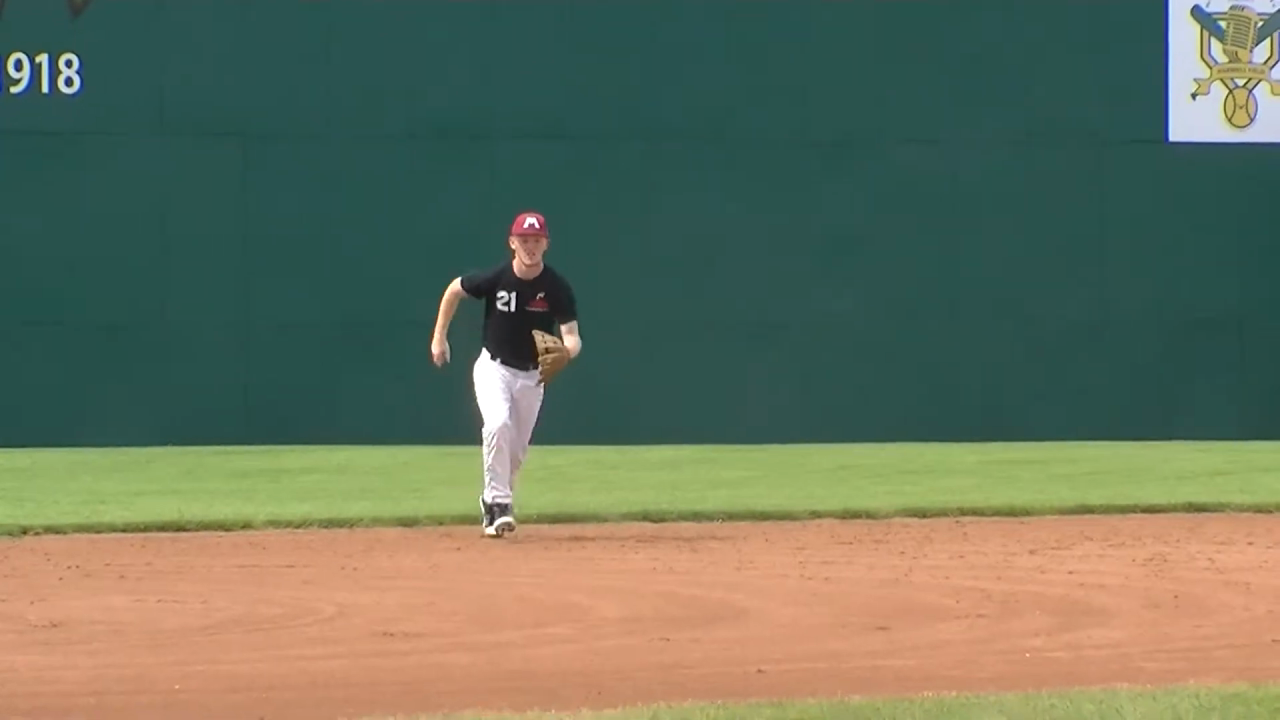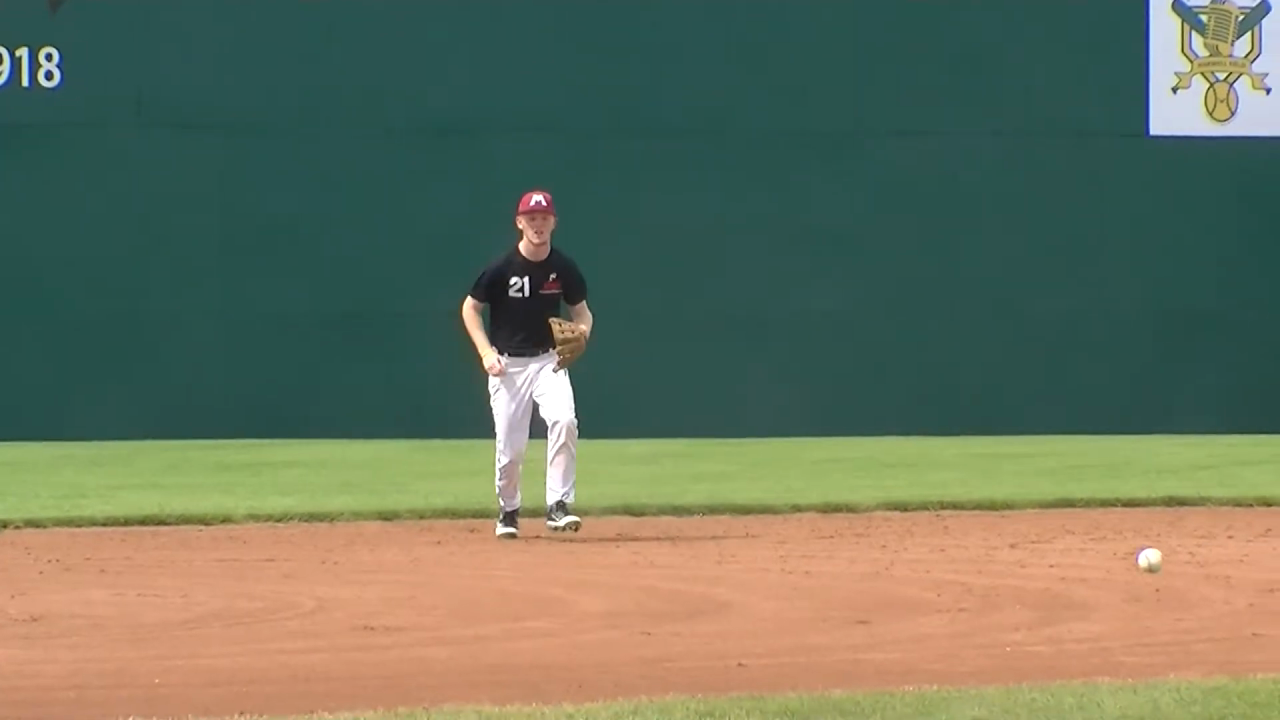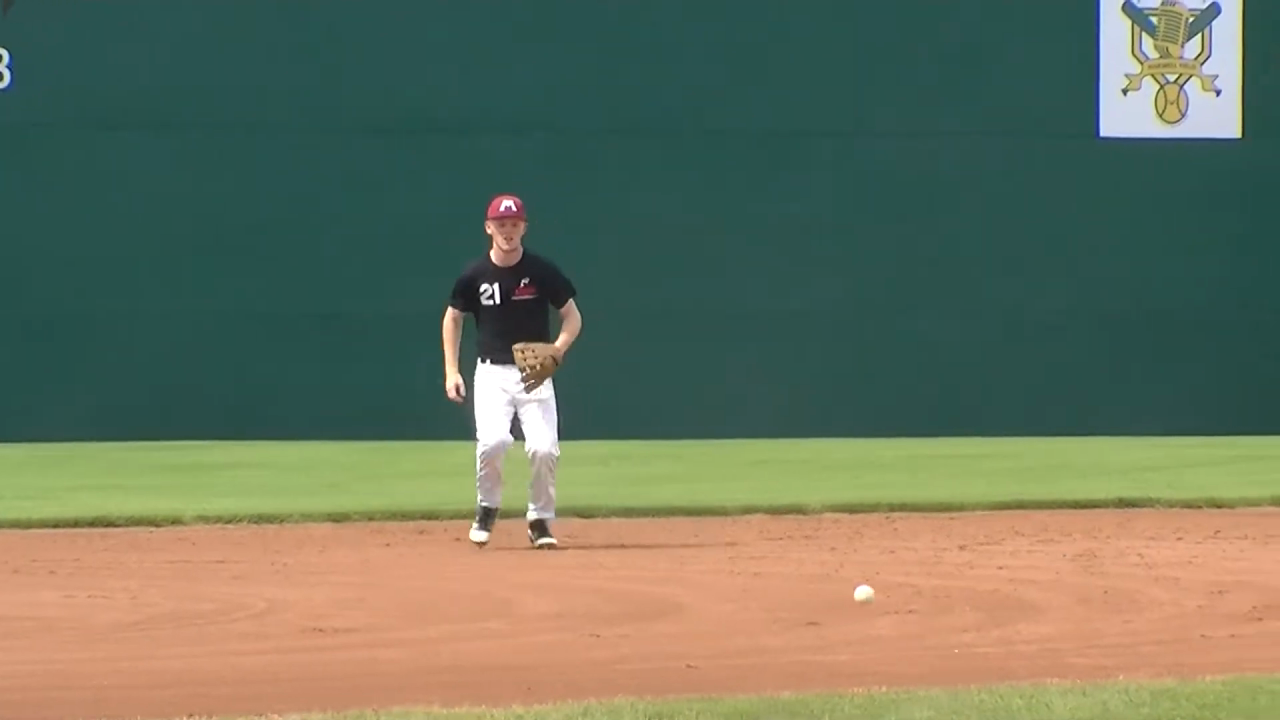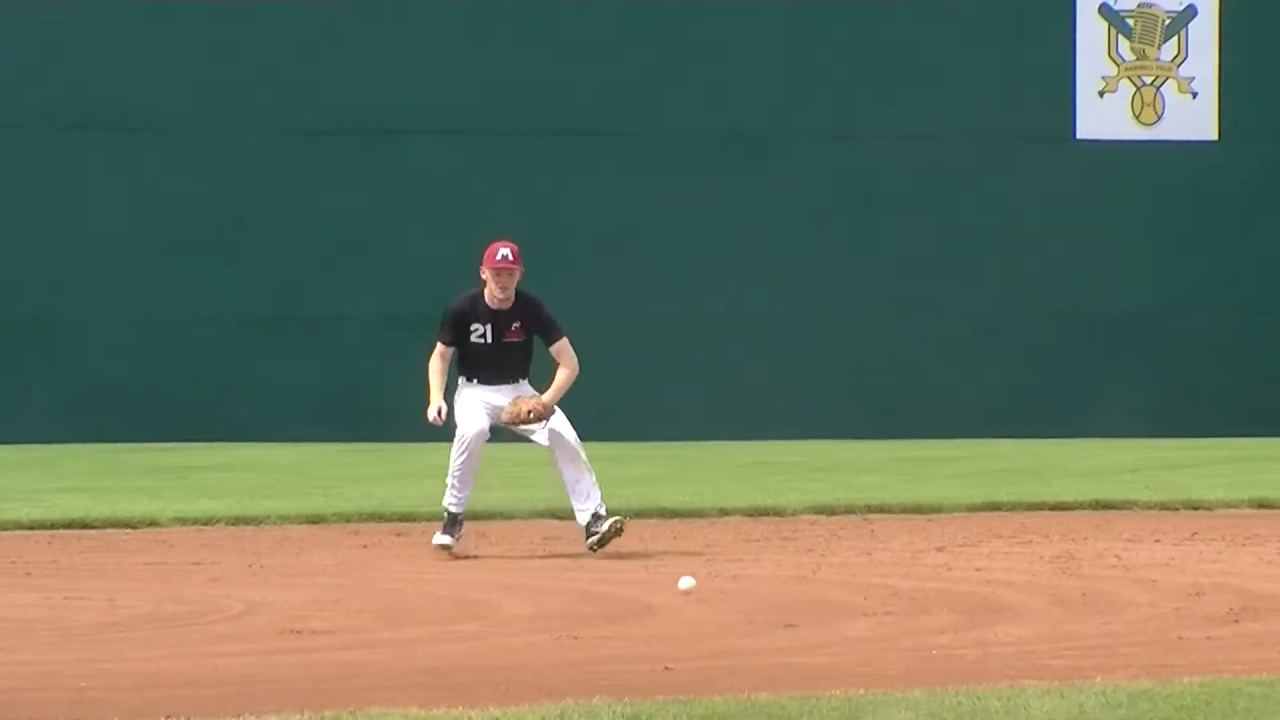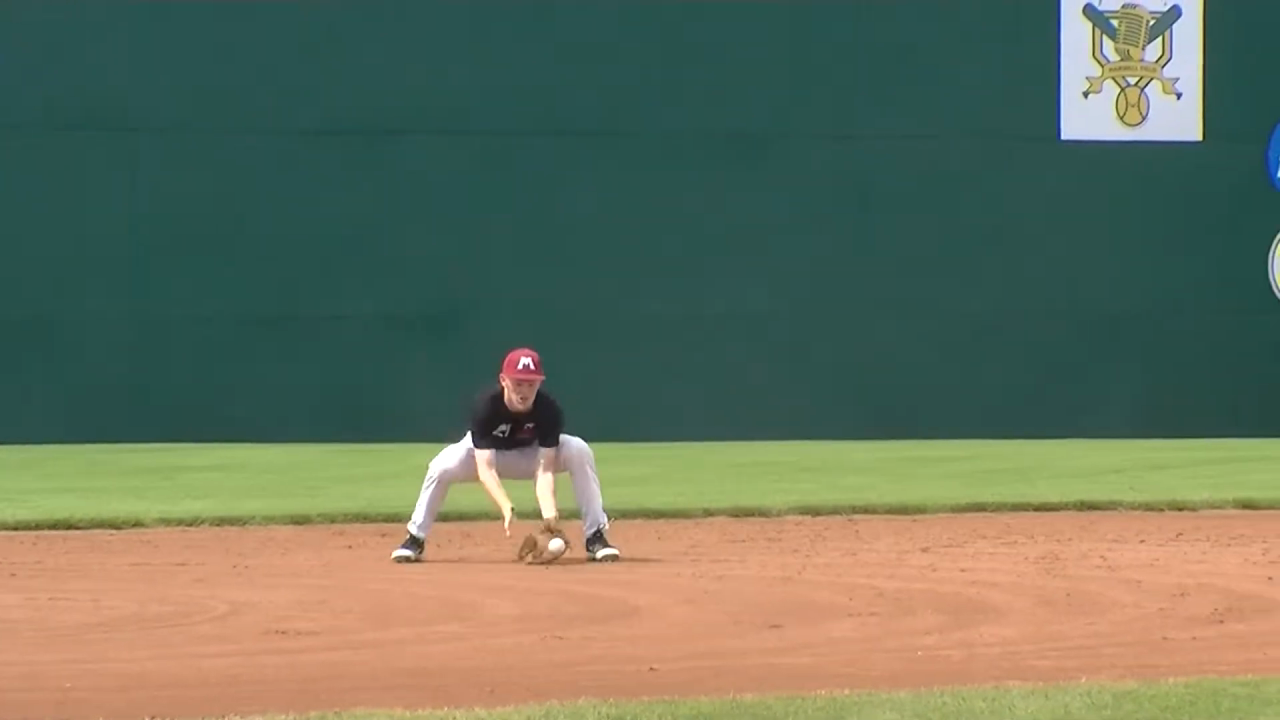
dt=0.3s
person 1, frame 1
left shoulder: (558, 287)
right shoulder: (494, 277)
left elbow: (572, 337)
right elbow: (453, 290)
left wrist: (568, 351)
right wrist: (438, 338)
left hip: (531, 376)
right hip: (493, 369)
left knee: (514, 451)
right knee: (498, 425)
left ankle: (496, 502)
right ankle: (497, 503)
person 1, frame 2
left shoulder: (565, 267)
right shoulder: (500, 267)
left elbow: (582, 311)
right elbow: (470, 310)
left wrist: (582, 330)
right wrist: (486, 352)
left hip: (549, 361)
right hip: (507, 366)
left knee: (565, 420)
right knee: (511, 449)
left ankle: (559, 505)
right ankle: (508, 510)
person 1, frame 3
left shoulder: (543, 270)
right shoulder: (474, 274)
left elbow: (572, 316)
right elbow: (452, 318)
left wrist: (558, 347)
right wrist: (451, 370)
right hip: (491, 375)
left knee: (543, 448)
right knee: (494, 442)
left ankle: (539, 519)
right ankle: (487, 506)
person 1, frame 4
left shoulder: (533, 309)
right shoulder: (463, 309)
left elbow: (569, 362)
right elbow: (439, 356)
left wrist: (550, 398)
right wrist: (436, 397)
left hip: (519, 391)
right hip: (474, 392)
left knee: (564, 437)
right knee: (471, 431)
left ankle: (593, 519)
right ankle: (453, 517)
person 1, frame 5
left shoulder: (549, 409)
right shoulder: (486, 406)
left elbow: (545, 467)
right elbow: (486, 469)
left wrist: (549, 512)
right wrist: (506, 507)
left hip: (526, 453)
right hip: (484, 454)
left knee: (578, 452)
right knee: (442, 467)
left ankle: (595, 536)
right ankle: (415, 538)
